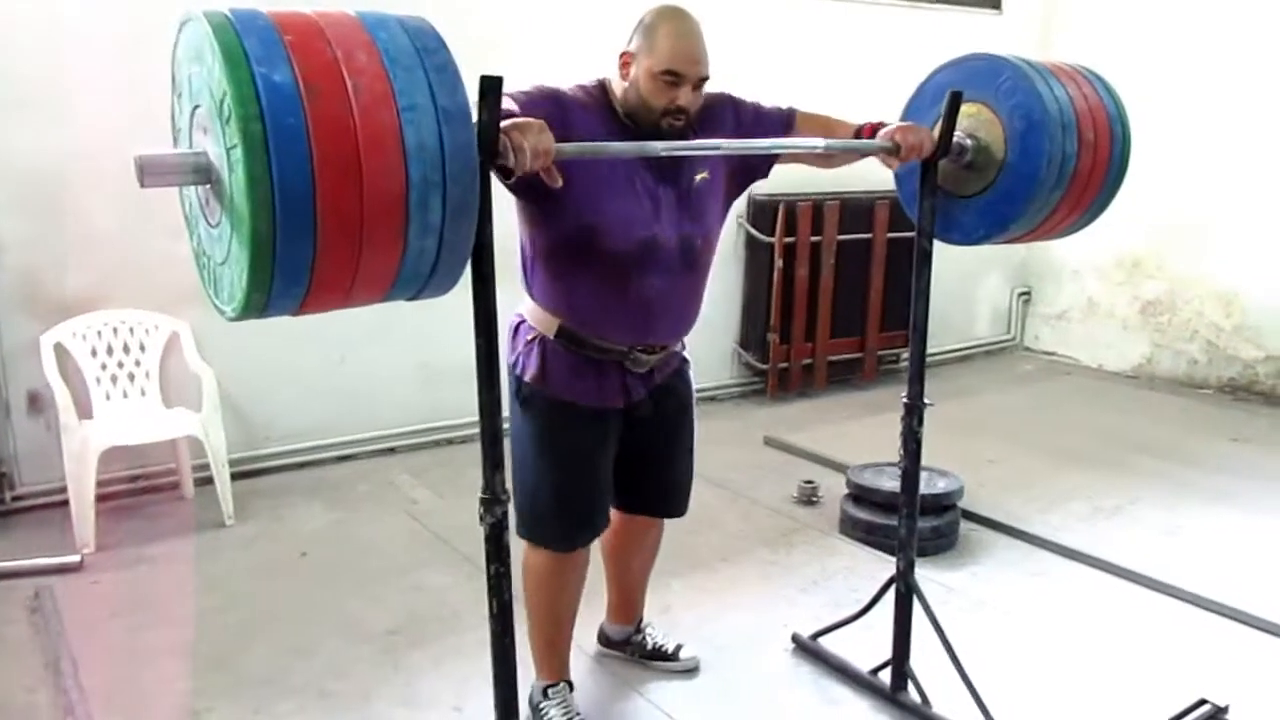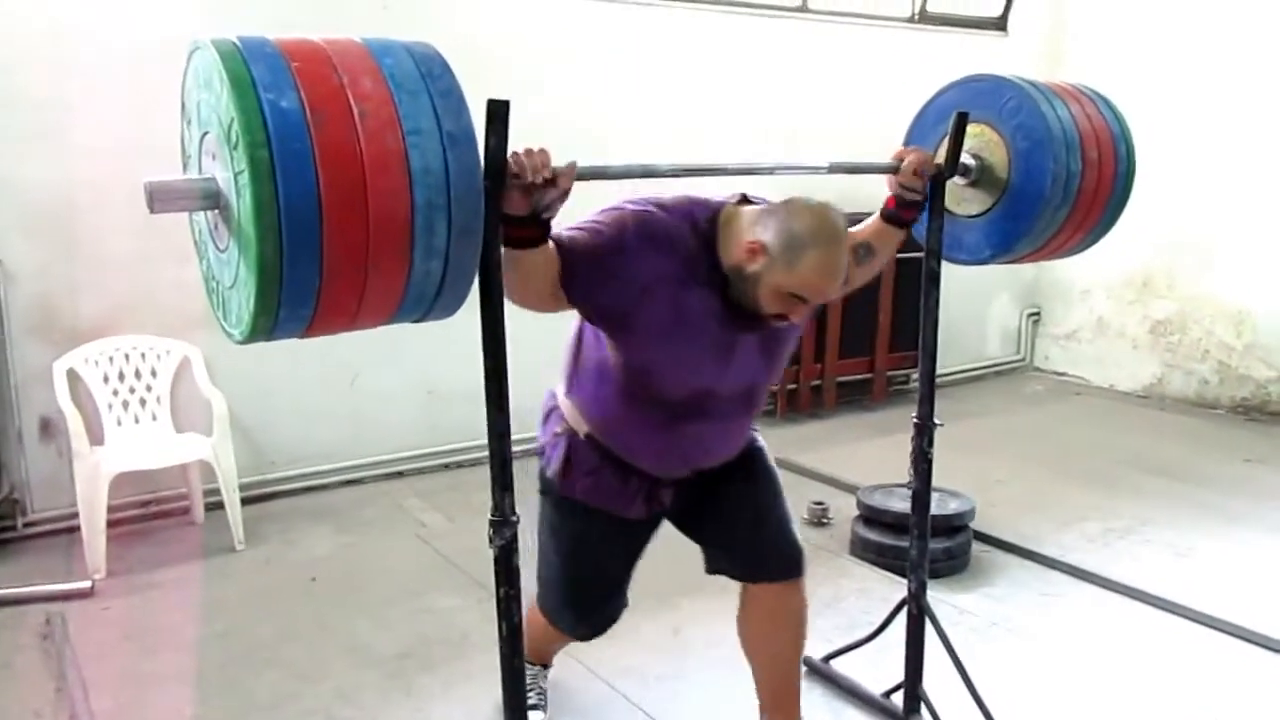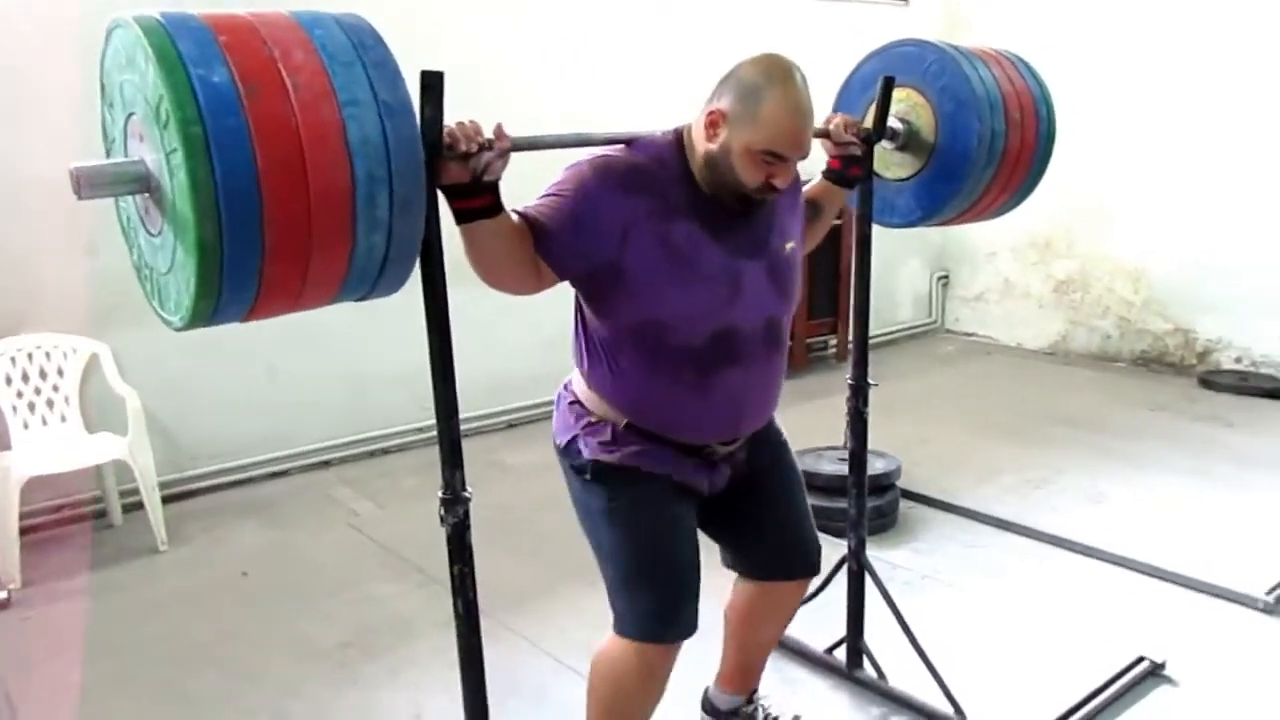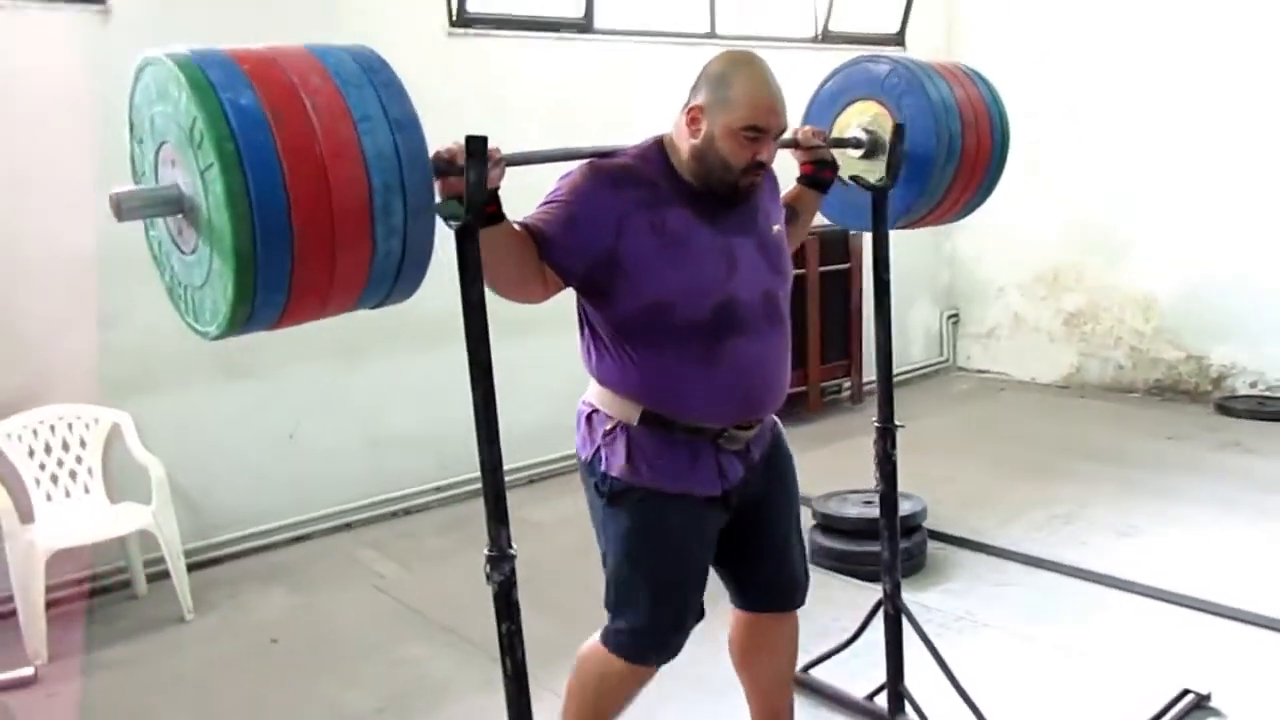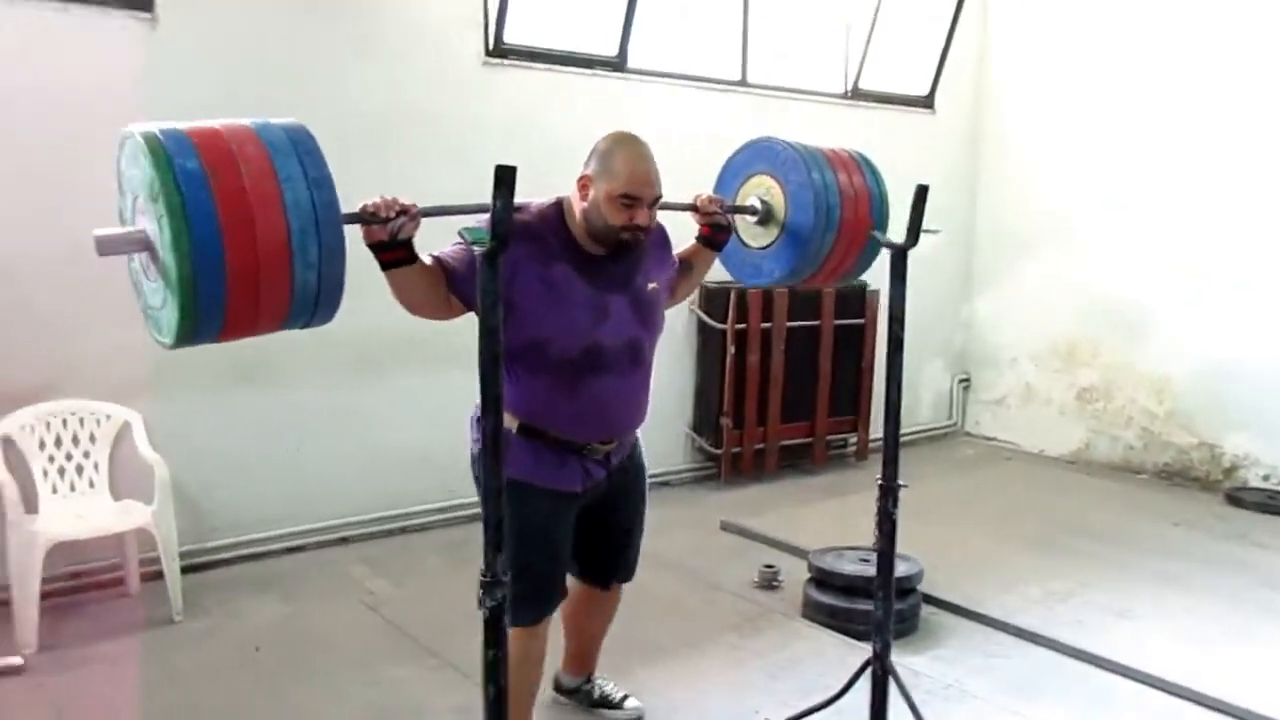
dt=1s
person 1, frame 1
left shoulder: (721, 126)
right shoulder: (561, 118)
left elbow: (810, 134)
left wrist: (877, 134)
right wrist: (506, 135)
left hip: (660, 367)
right hip: (566, 370)
left knee: (648, 506)
right knee: (563, 529)
left ankle: (625, 627)
person 1, frame 2
left shoulder: (789, 255)
right shoulder: (642, 243)
left elbow: (860, 257)
right elbow: (535, 286)
left wrist: (902, 207)
right wrist: (521, 219)
right hip: (599, 460)
left knee: (777, 571)
right knee: (578, 609)
right ankle: (530, 666)
person 1, frame 3
left shoulder: (775, 186)
right shoulder: (615, 188)
right elbow: (520, 267)
left wrist: (843, 173)
right wrist: (474, 196)
left hip: (741, 437)
right hip: (625, 448)
left knee: (787, 566)
right knee: (657, 628)
person 1, frame 4
left shoulder: (755, 184)
right shoulder: (612, 192)
right elbow: (527, 276)
left wrist: (816, 179)
right wrist: (480, 208)
left hip: (754, 444)
right hip: (649, 461)
left knee: (775, 601)
right knee: (647, 636)
person 1, frame 5
left shoulder: (649, 243)
right shoulder: (518, 240)
right elbow: (439, 298)
left wrist: (712, 238)
right wrist: (395, 250)
left hip: (615, 454)
right hip: (527, 459)
left knee: (607, 576)
right knee: (528, 607)
